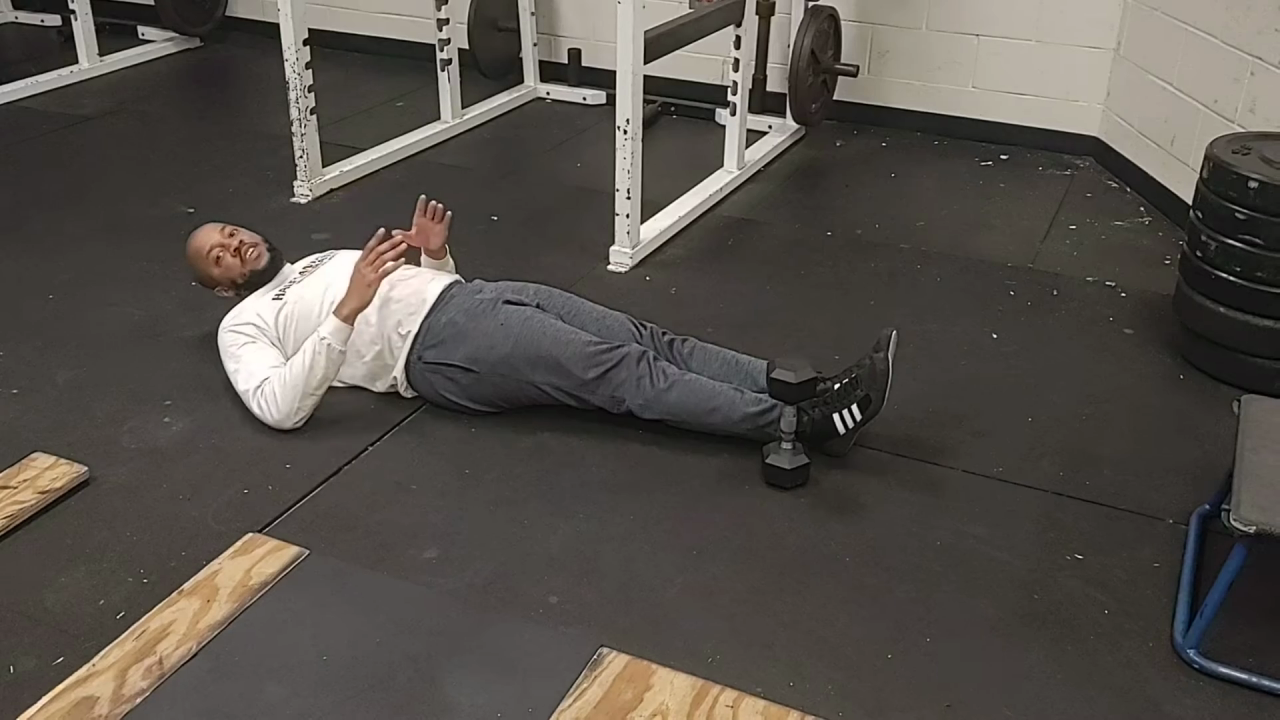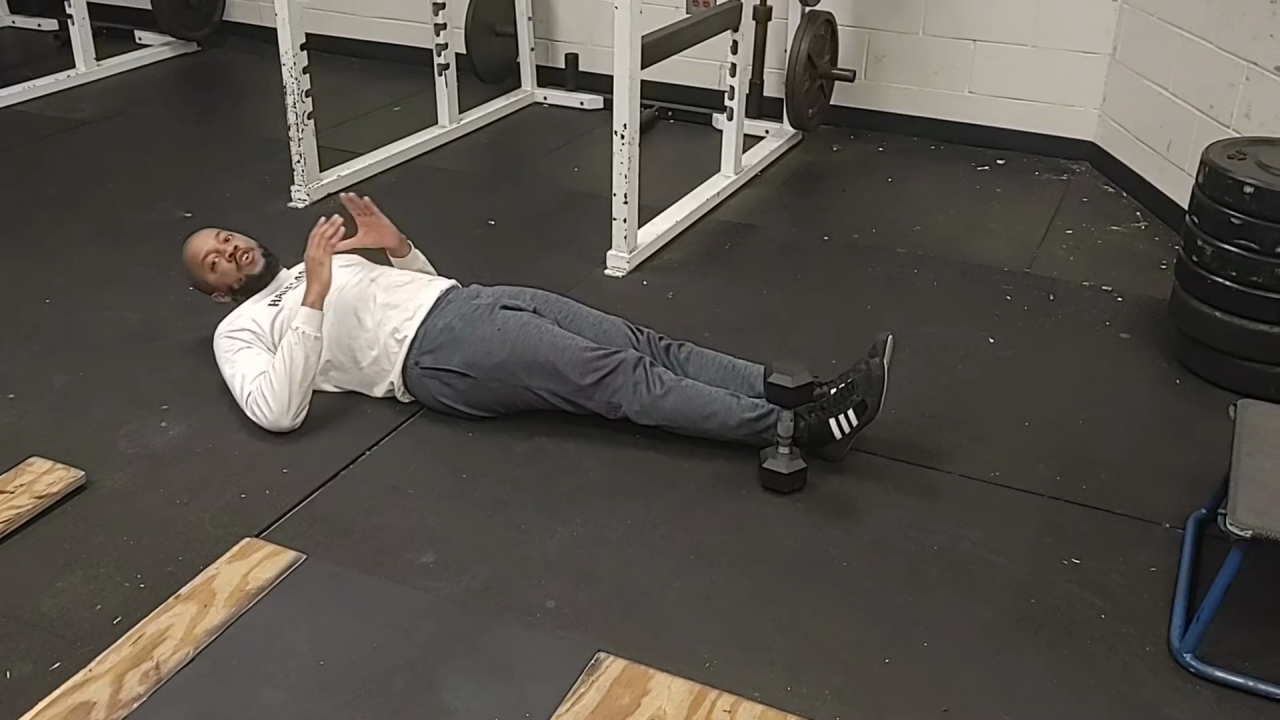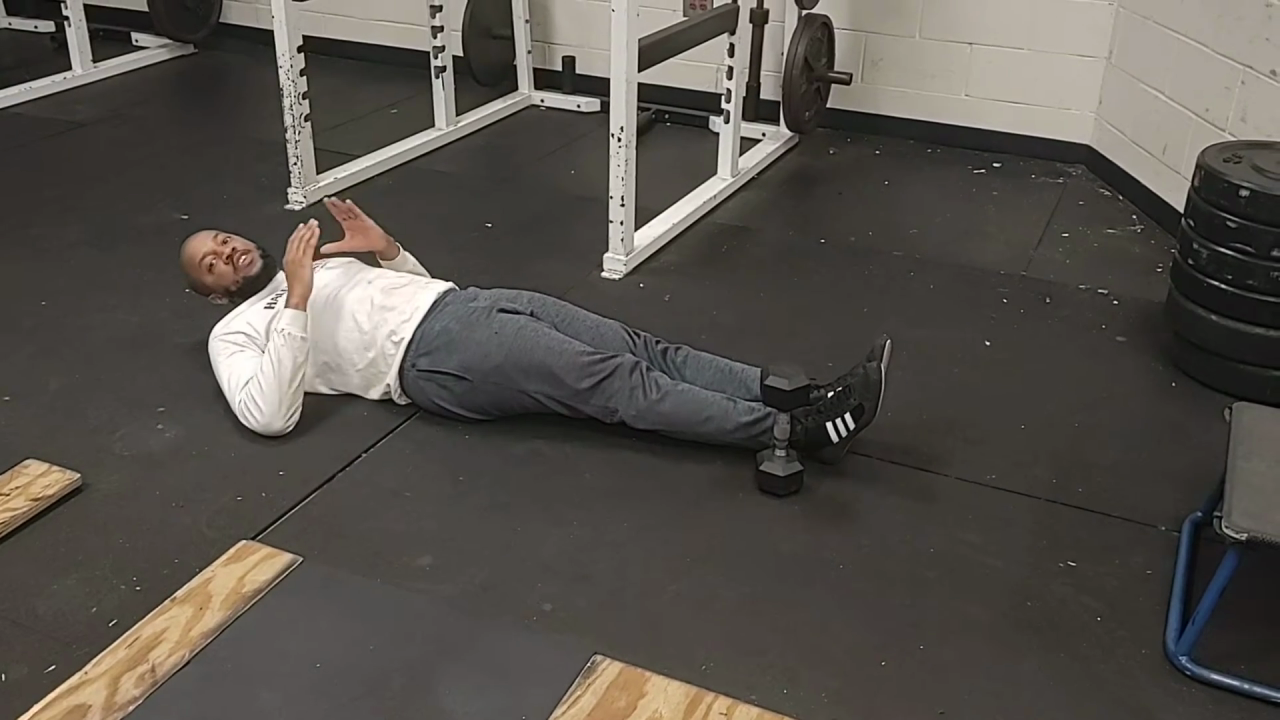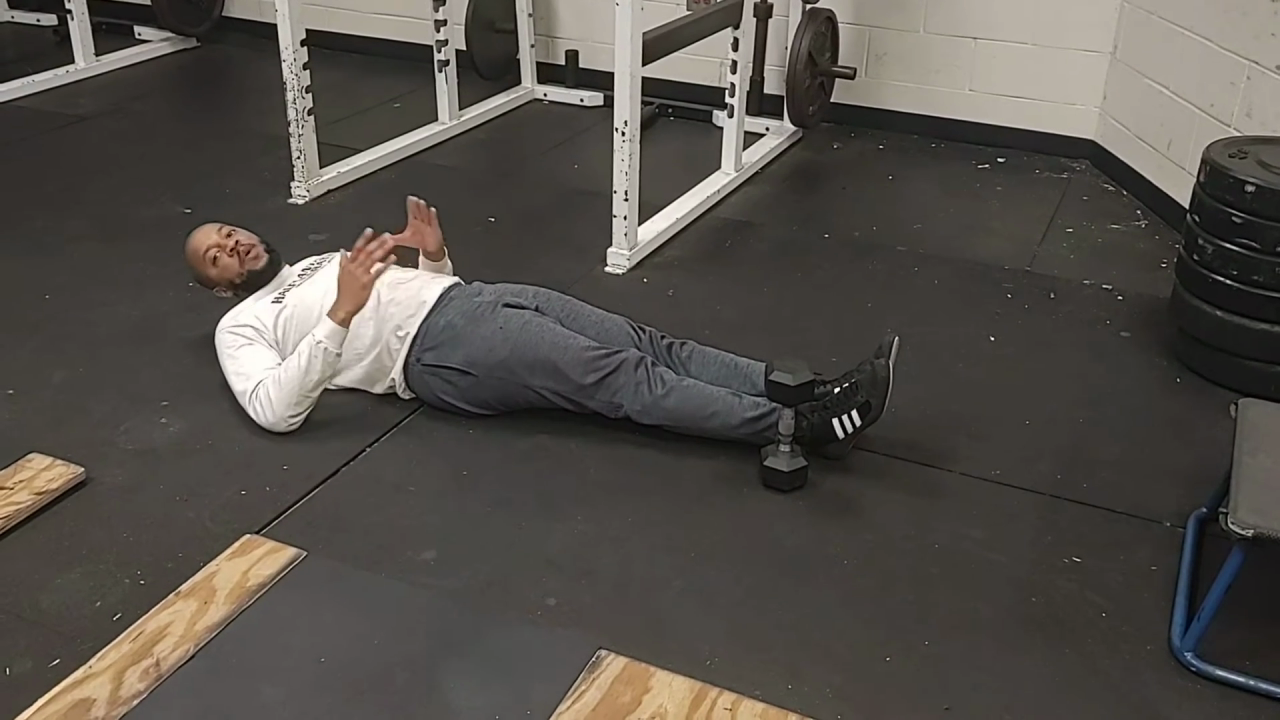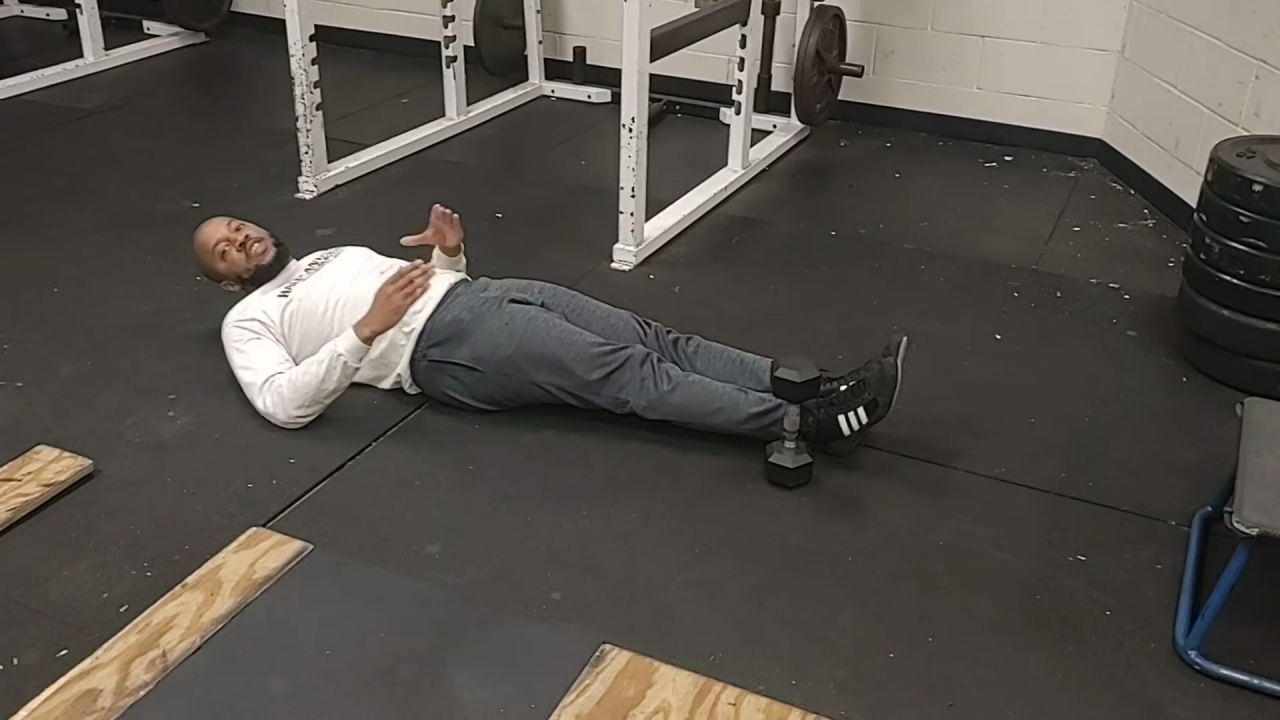
dt=0.7s
person 1, frame 1
left shoulder: (322, 262)
right shoulder: (244, 323)
right elbow: (281, 407)
left wrist: (433, 250)
right wrist: (350, 308)
left hip: (469, 296)
right hip: (438, 350)
left knee: (642, 339)
right knee: (619, 371)
left ankle: (807, 389)
right ankle: (796, 421)
person 1, frame 2
left shoulder: (324, 259)
right shoulder: (239, 331)
right elbow: (277, 411)
left wrist: (394, 243)
right wrist: (314, 297)
left hip: (468, 302)
right hip: (435, 355)
left knee: (639, 345)
right knee: (616, 379)
left ankle: (805, 392)
right ankle: (796, 427)
person 1, frame 3
left shoulder: (315, 266)
right shoulder: (236, 332)
right elbow: (269, 415)
left wrist: (384, 247)
right wrist: (297, 301)
left hip: (465, 304)
right hip: (432, 357)
left knee: (636, 349)
right knee: (611, 383)
left ankle: (800, 395)
right ankle: (792, 430)
person 1, frame 4
left shoulder: (322, 264)
right shoulder: (242, 326)
right elbow: (276, 409)
left wrist: (431, 249)
right wrist: (344, 311)
left hip: (469, 299)
right hip: (437, 352)
left knee: (645, 344)
right knee: (619, 379)
left ankle: (808, 390)
right ankle: (800, 425)
person 1, frame 5
left shoulder: (332, 256)
right shoulder: (249, 319)
right elbow: (285, 404)
left wrist: (448, 250)
right wrist: (368, 327)
left hip: (475, 292)
right hip: (441, 347)
left knee: (649, 339)
right knee: (624, 373)
left ankle: (811, 386)
right ankle: (801, 422)
